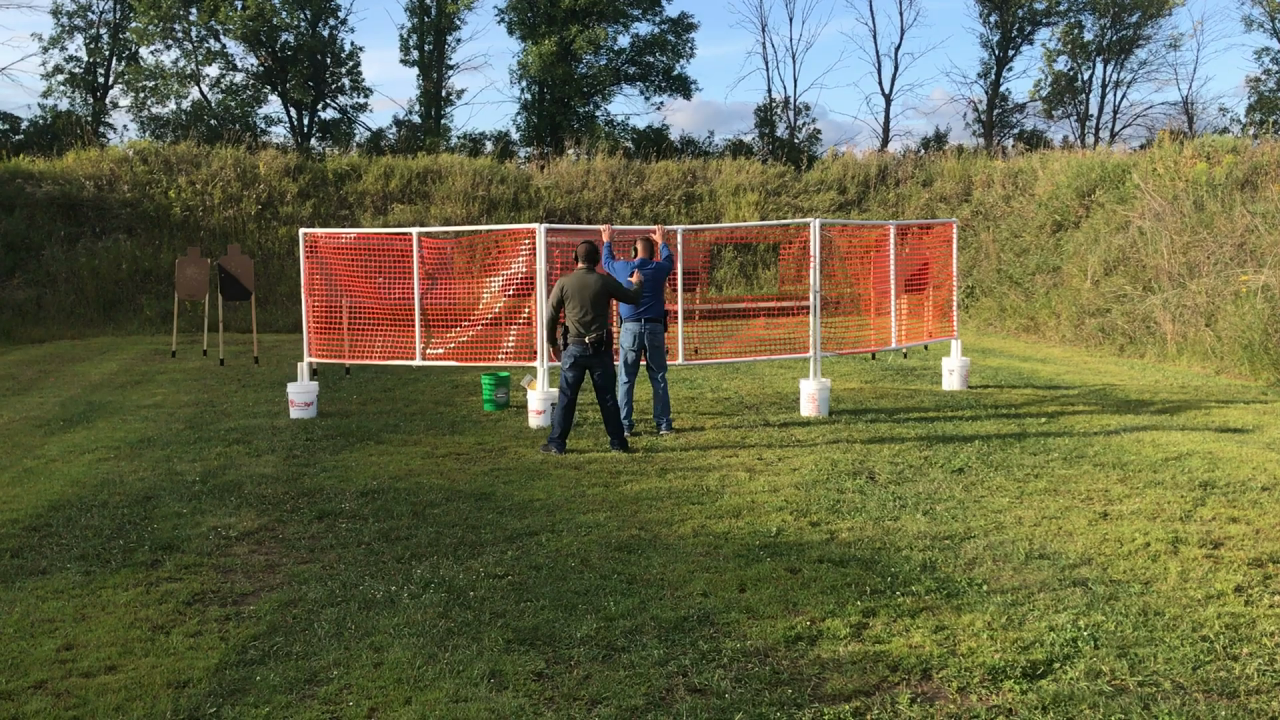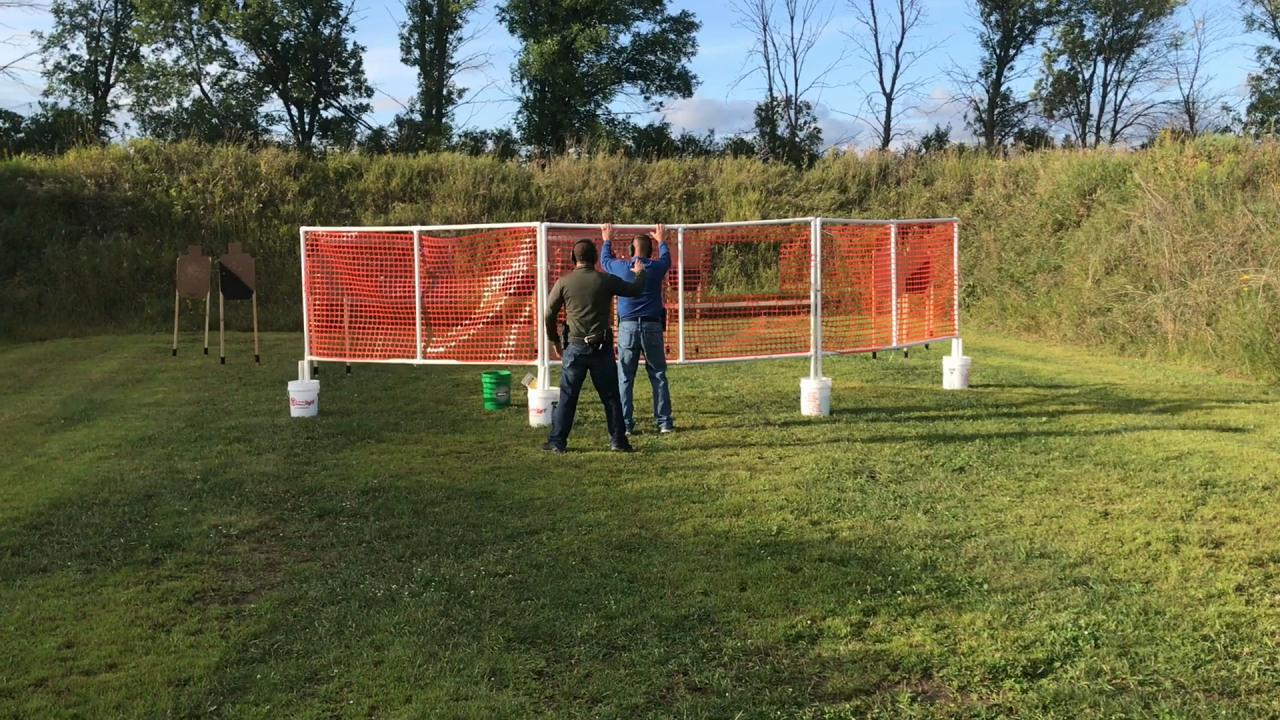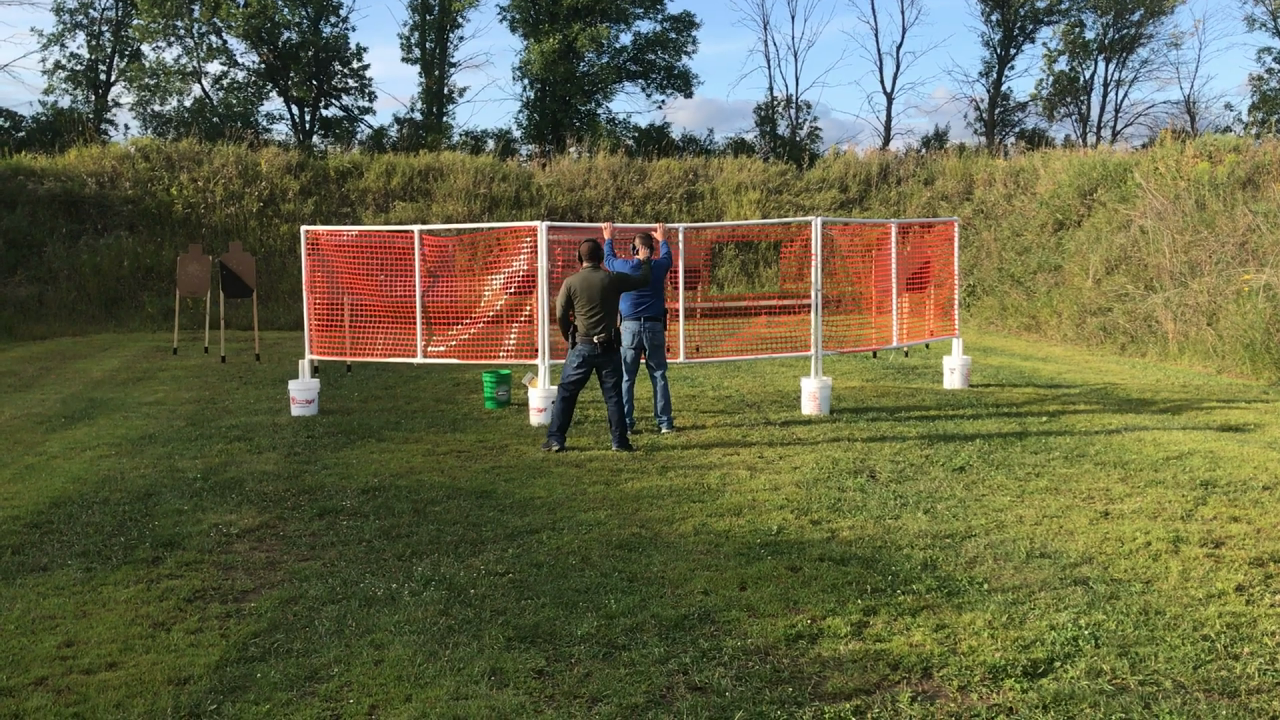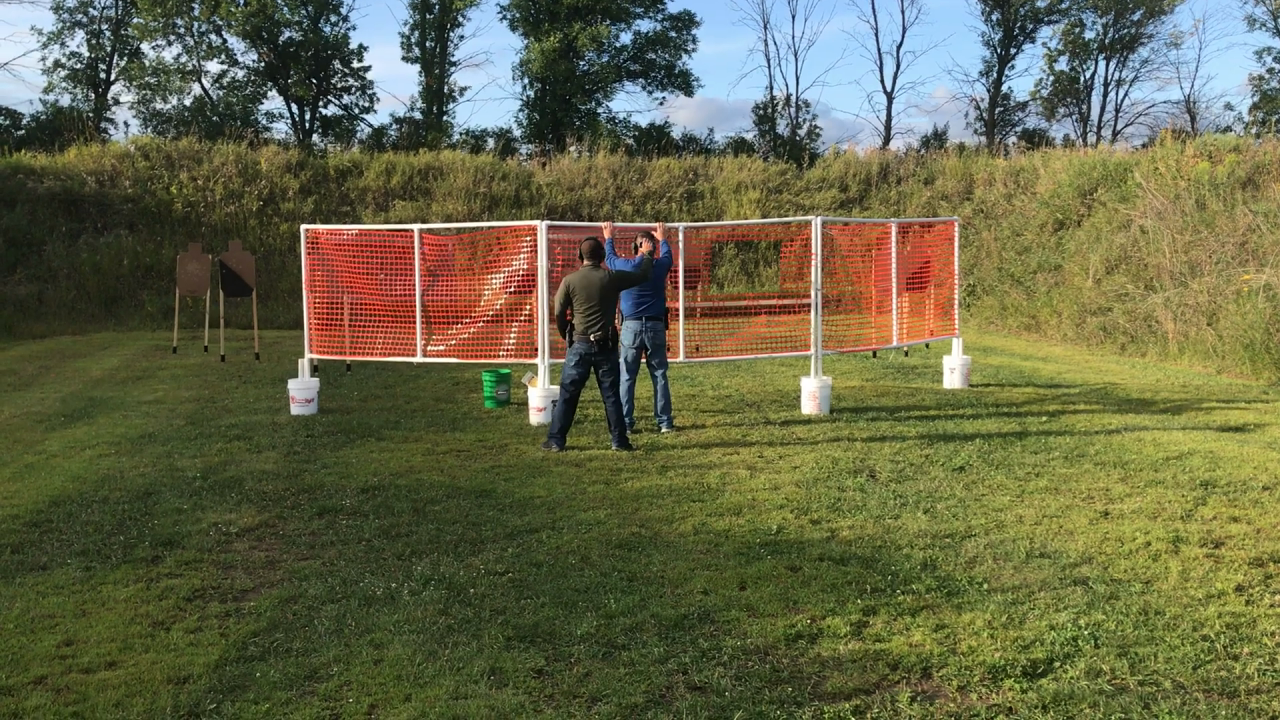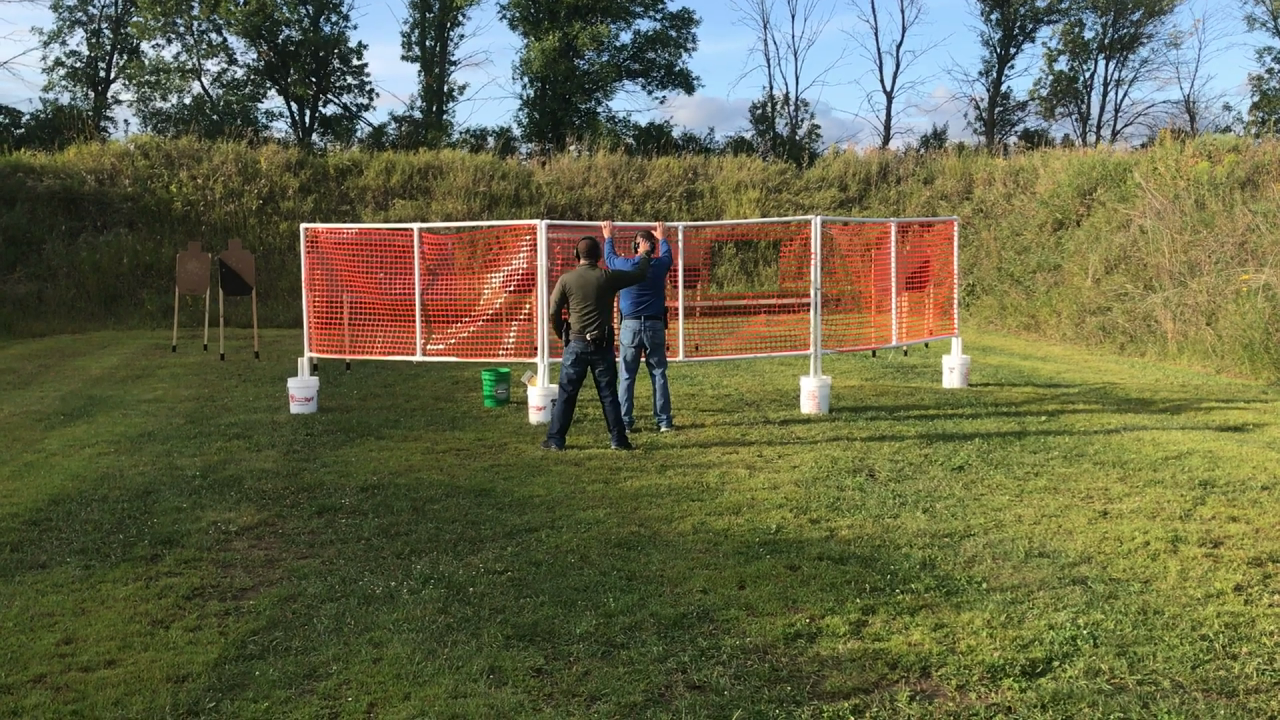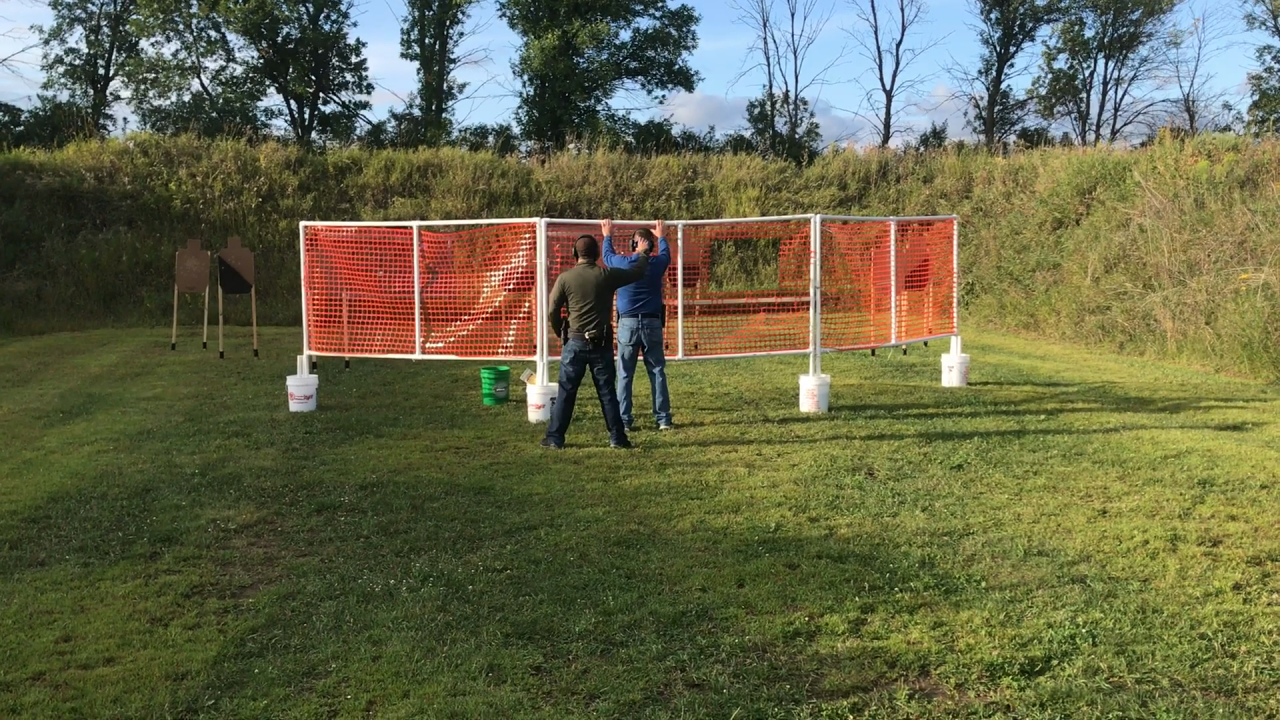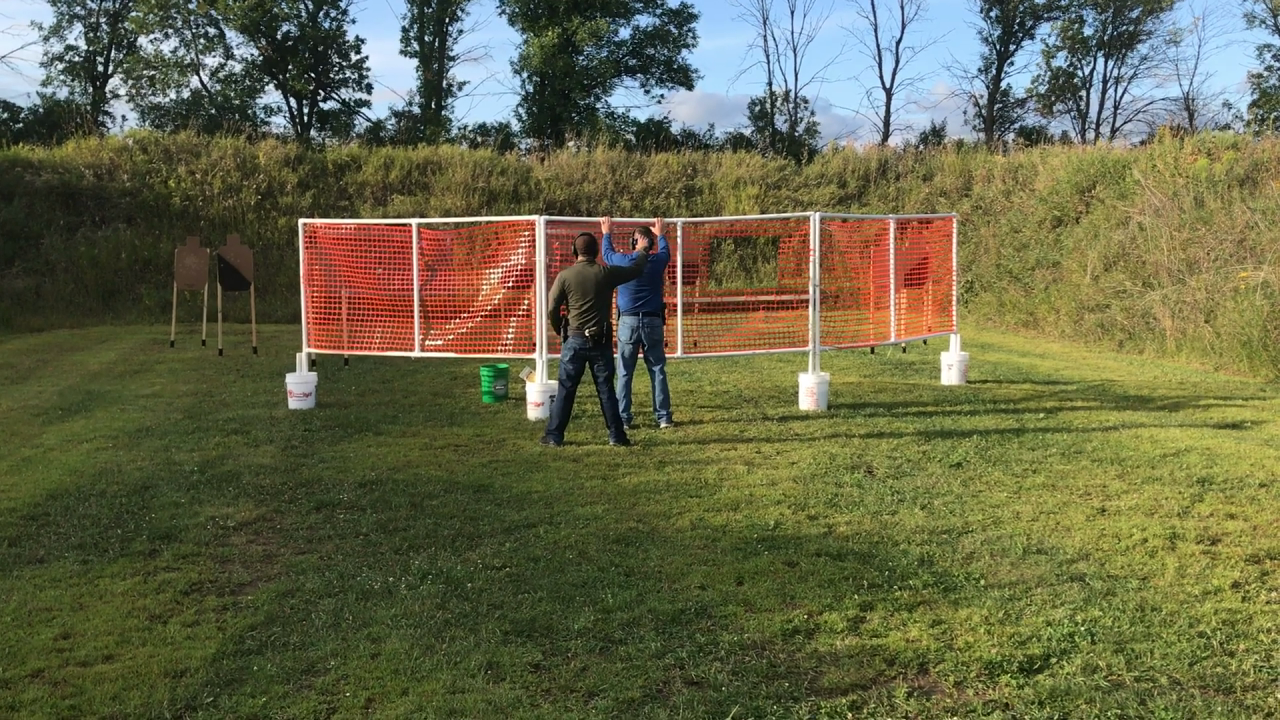
dt=0.2s
person 1, frame 1
left shoulder: (564, 282)
right shoulder: (606, 281)
left elbow: (551, 315)
right elbow: (633, 298)
left wrist: (553, 343)
right wrist: (638, 283)
left hip: (573, 347)
right hip: (600, 348)
left knee: (566, 397)
right knee: (607, 397)
left ankle: (556, 443)
right ankle: (617, 442)
person 1, frame 2
left shoulder: (564, 282)
right shoulder: (606, 280)
left elbow: (549, 315)
right elbow: (635, 291)
left wrist: (555, 340)
right wrist: (639, 273)
left hip: (574, 346)
right hip: (601, 347)
left knee: (567, 397)
right knee: (610, 396)
left ankle: (557, 442)
right ankle: (618, 441)
person 1, frame 3
left shoulder: (571, 282)
right shoulder: (613, 279)
left elbow: (561, 315)
right elbow: (643, 280)
left wrist: (570, 337)
right wrist: (645, 261)
left hip: (582, 346)
right hip: (608, 347)
left knee: (566, 393)
right knee: (613, 396)
left ankle: (555, 438)
right ankle: (620, 441)
person 1, frame 4
left shoulder: (570, 280)
right shoulder: (612, 277)
left elbow: (559, 313)
right elbow: (643, 275)
left wrist: (567, 336)
right wrist: (647, 254)
left hip: (579, 345)
right hip: (606, 346)
left knee: (568, 395)
right knee: (611, 395)
left ankle: (556, 440)
right ankle: (619, 440)
person 1, frame 5
left shoulder: (566, 279)
right shoulder: (608, 277)
left elbow: (554, 312)
right elbow: (640, 274)
left wrist: (562, 335)
right wrist: (645, 254)
left hip: (576, 344)
right hip: (602, 345)
left knee: (566, 394)
right knee: (608, 394)
left ankle: (555, 440)
right ankle: (618, 439)
person 1, frame 6
left shoulder: (565, 278)
right shoulder: (607, 275)
left elbow: (553, 310)
right elbow: (638, 272)
left wrist: (561, 333)
right wrist: (644, 253)
left hip: (575, 342)
right hip: (601, 343)
left knee: (565, 393)
right knee: (607, 393)
left ankle: (555, 438)
right ankle: (617, 438)
person 1, frame 7
left shoulder: (565, 276)
right shoulder: (607, 273)
left elbow: (552, 309)
right elbow: (637, 270)
left wrist: (560, 331)
right wrist: (643, 251)
left hip: (574, 340)
right hip: (601, 341)
left knee: (565, 390)
right knee: (606, 389)
left ankle: (554, 435)
right ankle: (616, 436)
person 2, frame 1
left shoulder: (623, 267)
right shoulder: (659, 268)
left elbow: (607, 261)
right elbow: (669, 260)
left wrist: (607, 242)
right wrist: (662, 242)
left hip: (631, 328)
right hip: (654, 327)
left knee: (626, 379)
right knee: (659, 377)
left ankle: (624, 425)
right ankle: (663, 424)
person 2, frame 2
left shoulder: (620, 267)
right shoulder: (657, 267)
left elbow: (605, 261)
right elbow: (666, 258)
left wrist: (607, 241)
right wrist: (661, 240)
left hip: (628, 327)
right hip: (652, 326)
left knee: (626, 378)
right knee: (658, 376)
left ankle: (625, 424)
right ankle: (664, 422)
person 2, frame 3
left shoulder: (623, 266)
right shoulder: (659, 266)
left elbow: (608, 258)
right elbow: (667, 256)
left wrist: (608, 239)
right wrist: (662, 239)
left hip: (630, 326)
right hip: (654, 326)
left knee: (627, 378)
right knee: (659, 375)
left ankle: (625, 423)
right ankle: (665, 422)
person 2, frame 4
left shoulder: (624, 266)
right shoulder: (660, 265)
left elbow: (609, 257)
right elbow: (667, 255)
left wrist: (608, 239)
right wrist: (662, 238)
left hip: (631, 326)
right hip: (655, 325)
left knee: (627, 377)
right knee: (659, 375)
left ankle: (625, 422)
right ankle: (664, 422)
person 2, frame 5
left shoulder: (624, 265)
right shoulder: (660, 265)
left elbow: (609, 256)
right elbow: (667, 254)
left wrist: (608, 238)
right wrist: (662, 238)
left hip: (630, 325)
right hip: (655, 324)
left knee: (627, 376)
right knee: (659, 374)
left ankle: (625, 421)
right ankle: (664, 421)
person 2, frame 6
left shoulder: (621, 263)
right shoulder: (657, 263)
left elbow: (607, 254)
right elbow: (665, 253)
left wrist: (607, 235)
right wrist: (661, 236)
left hip: (628, 323)
right hip: (652, 323)
left knee: (625, 374)
right knee: (657, 372)
left ankle: (624, 420)
right ankle: (663, 419)
person 2, frame 7
left shoulder: (622, 260)
right shoulder: (658, 261)
left elbow: (606, 252)
right elbow: (665, 251)
left wrist: (606, 234)
right wrist: (660, 234)
left hip: (628, 321)
right hip: (653, 321)
left knee: (625, 373)
right knee: (658, 370)
left ankle: (623, 418)
right ankle: (664, 416)
